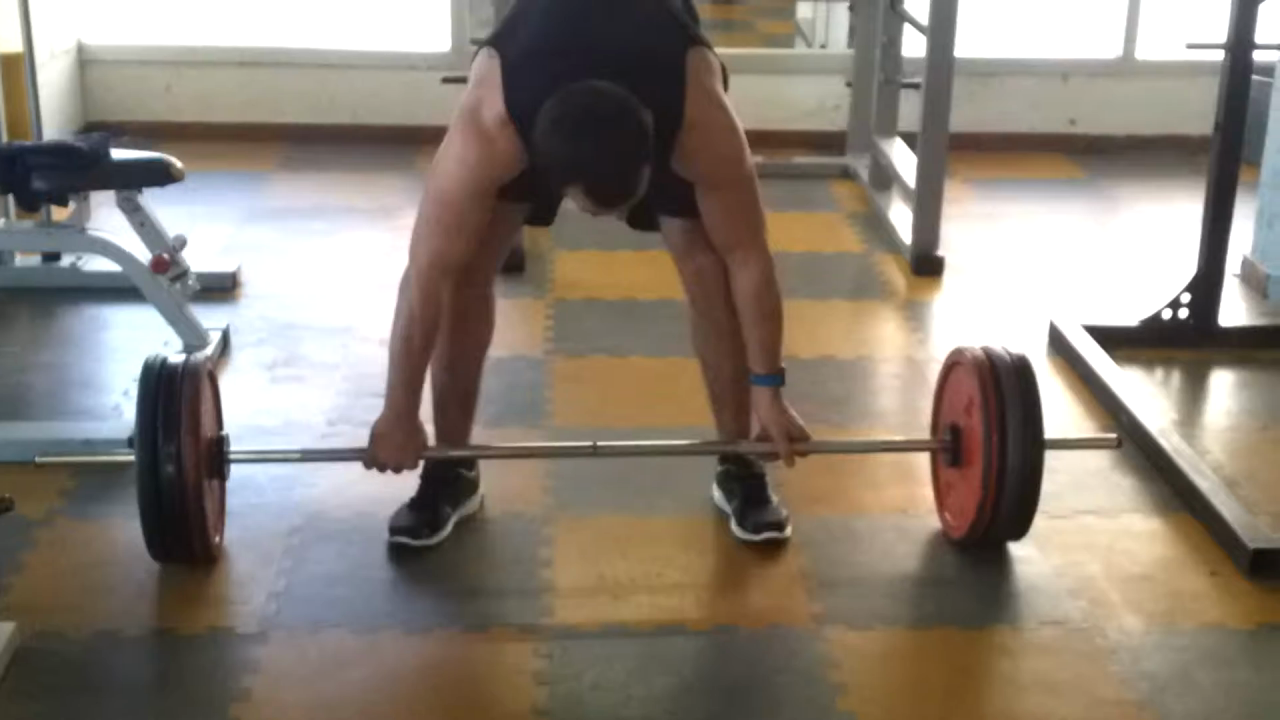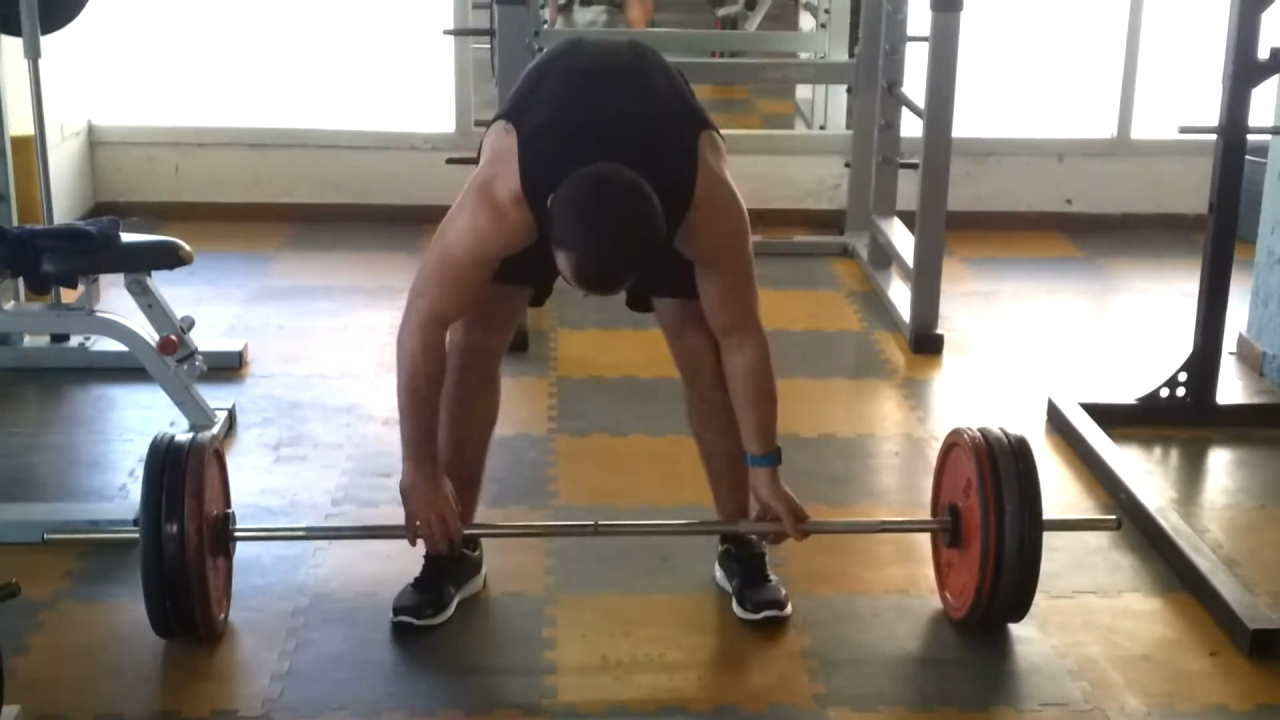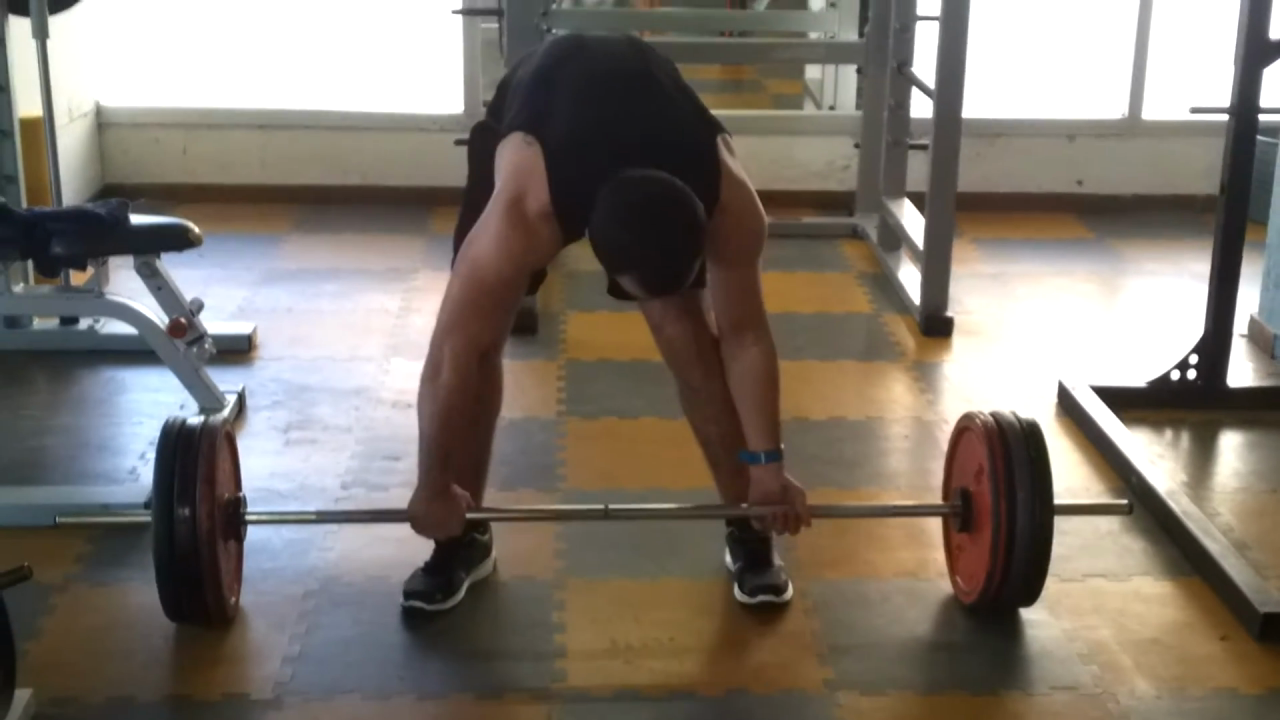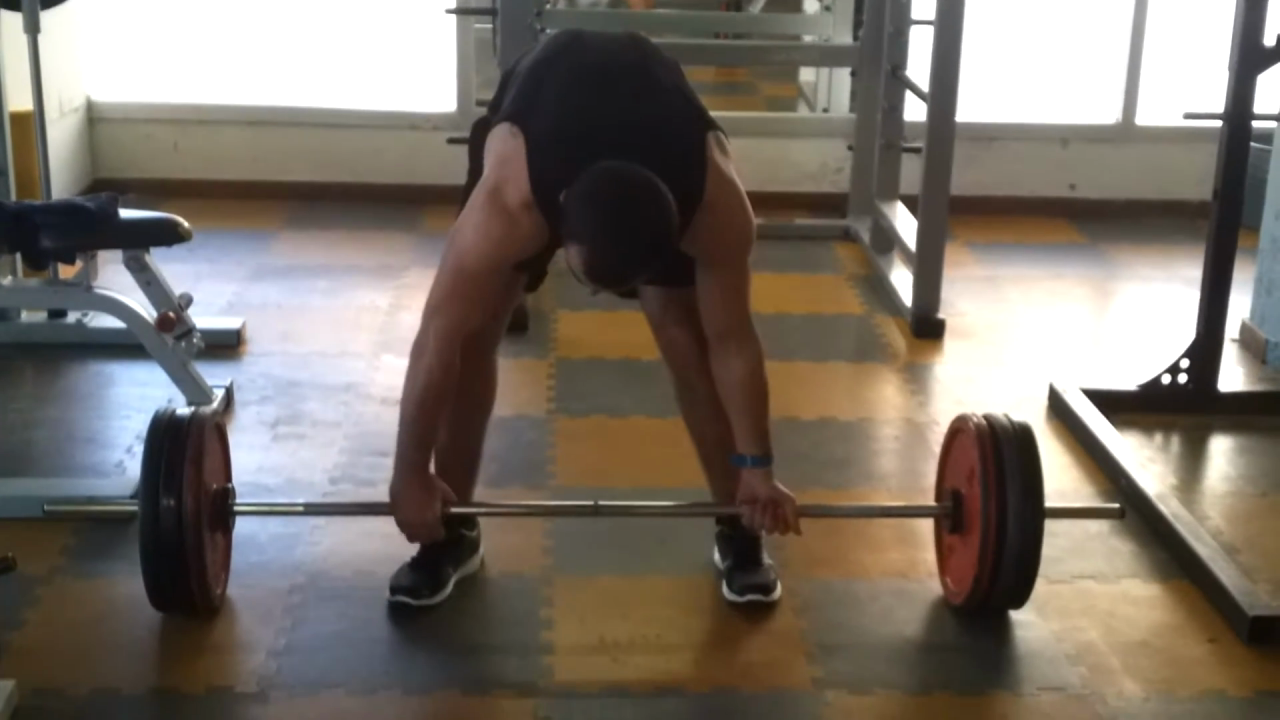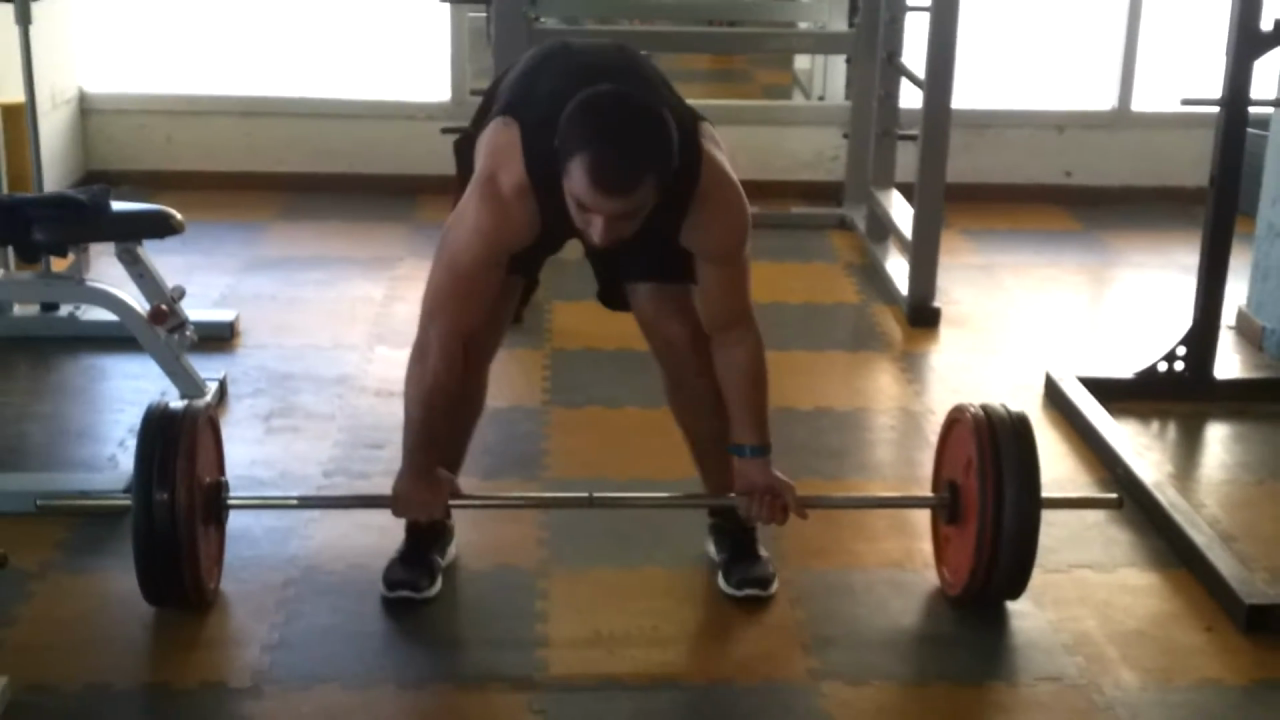
dt=1s
person 1, frame 1
left shoulder: (703, 122)
right shoulder: (487, 131)
left elbow: (746, 255)
right elbow: (428, 271)
left wrist: (768, 390)
right wrist: (398, 415)
left hip: (661, 64)
right hip: (534, 69)
left knee: (708, 265)
right knee: (467, 264)
left ankle: (739, 466)
right ankle: (451, 470)
person 1, frame 2
left shoulder: (709, 207)
right shoulder: (498, 203)
left elbow: (739, 338)
right elbow: (423, 324)
left wrist: (763, 469)
right wrist: (420, 470)
left hip: (664, 153)
right hip: (542, 147)
left knee: (699, 344)
right knee: (475, 338)
left ankle: (739, 545)
right ankle: (454, 551)
person 1, frame 3
left shoulder: (731, 205)
right shoulder: (523, 214)
left elbow: (743, 334)
right elbow: (453, 351)
left wrist: (767, 464)
right wrist: (434, 488)
left knee: (687, 331)
right knee: (479, 332)
left ankle: (745, 530)
right ankle: (465, 538)
person 1, frame 4
left shoulder: (717, 207)
right shoulder: (508, 203)
left elbow: (730, 339)
right elbow: (440, 336)
left wrist: (756, 468)
right wrist: (410, 474)
left knee: (687, 335)
right knee: (474, 329)
left ankle: (736, 529)
right ankle: (452, 531)
person 1, frame 5
left shoulder: (711, 192)
right shoulder: (503, 190)
left elbow: (731, 330)
right elbow: (441, 336)
left wrist: (754, 459)
right wrist: (417, 471)
right hip: (527, 142)
left knee: (683, 339)
right knee: (471, 341)
left ankle: (730, 519)
right ankle: (430, 524)
